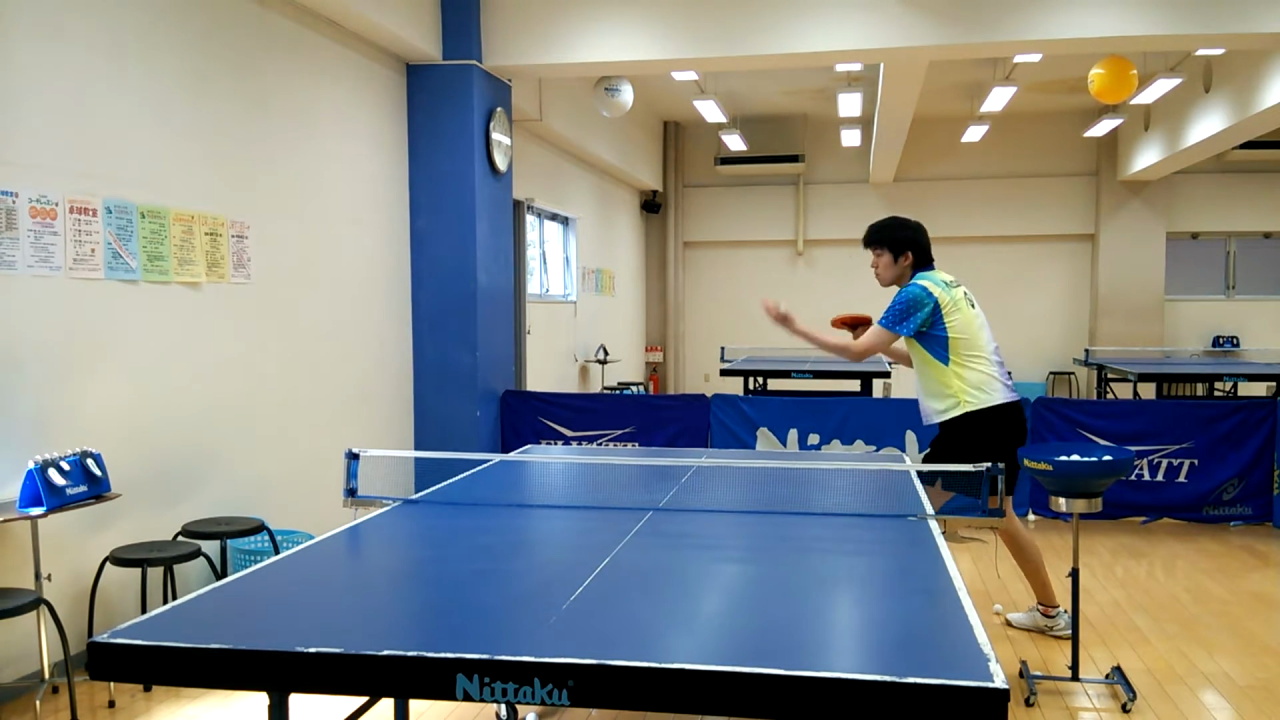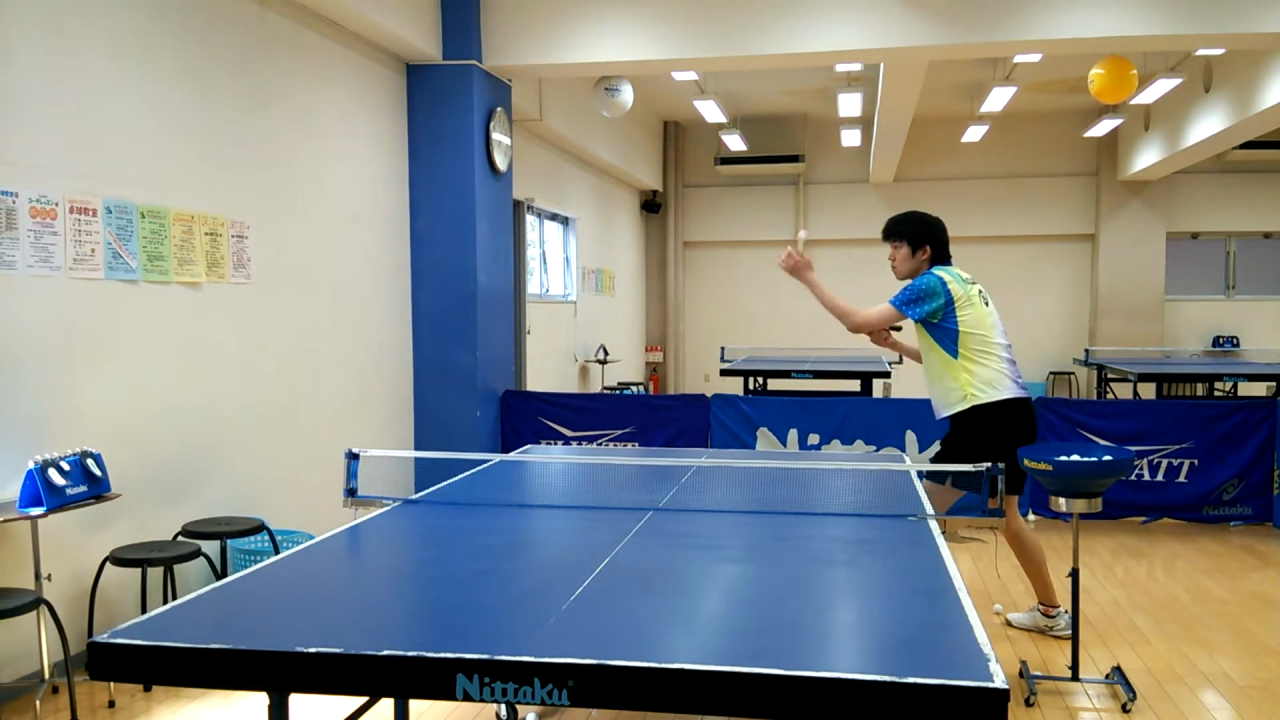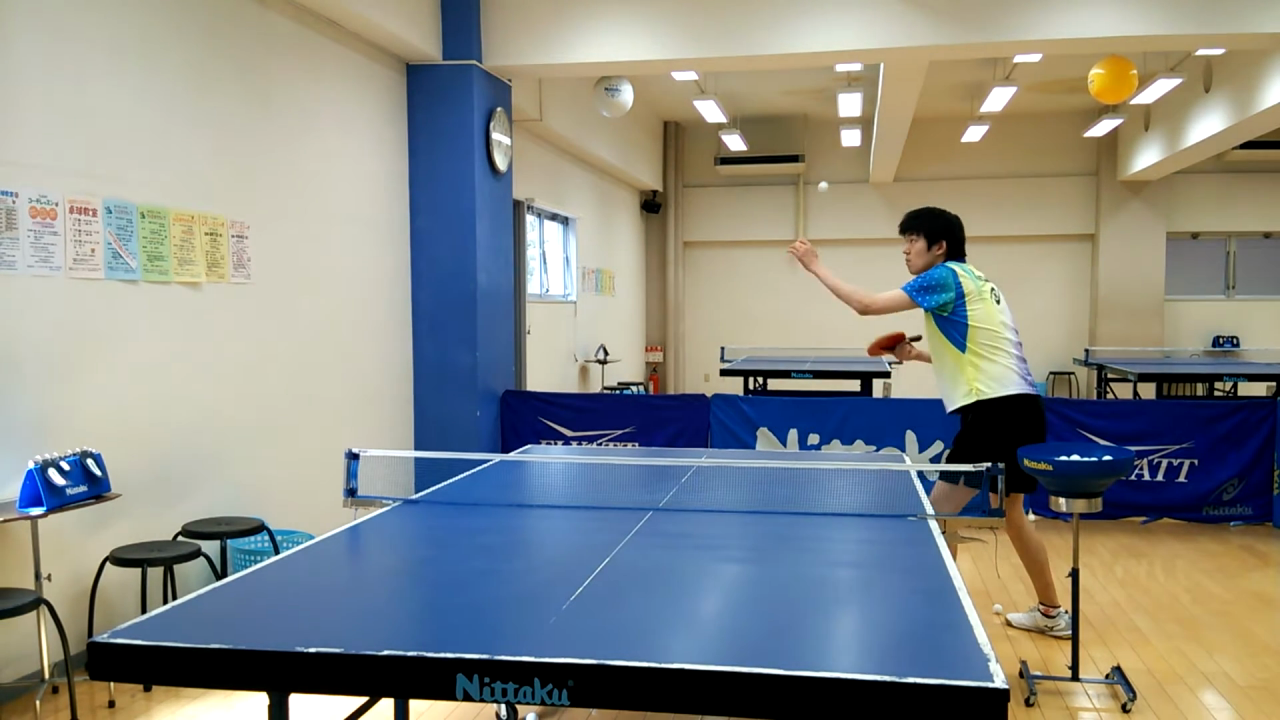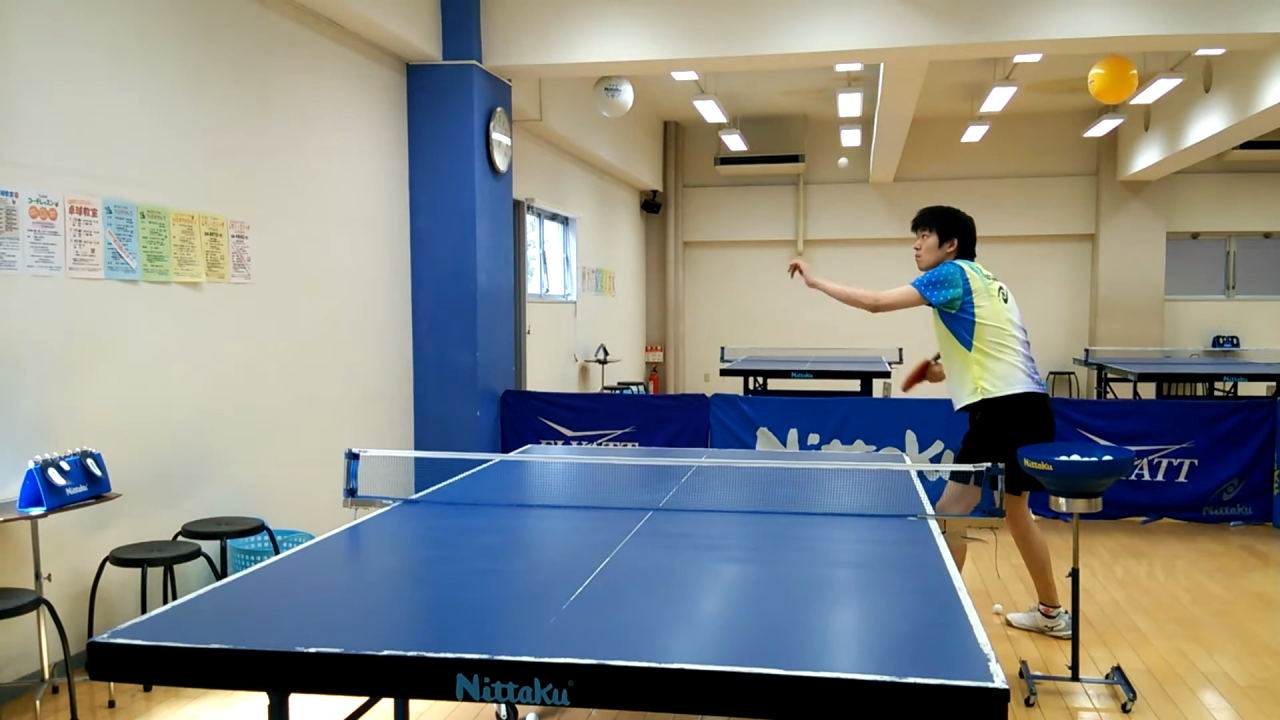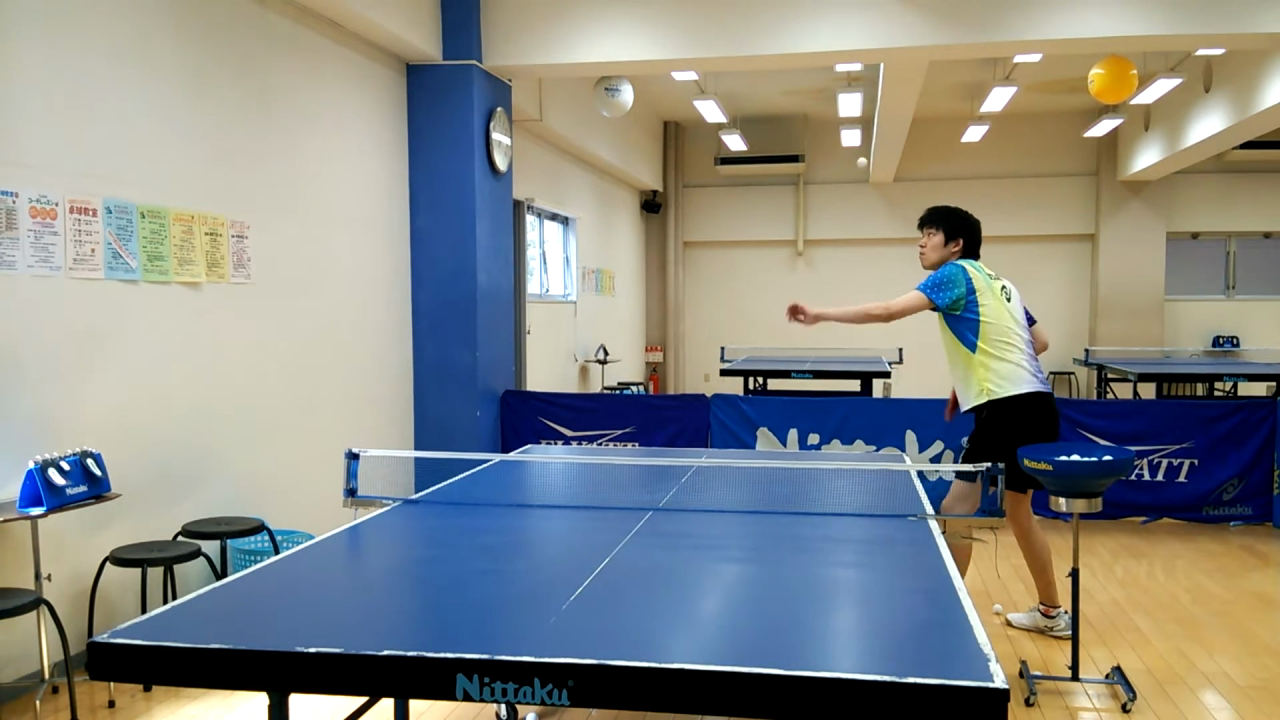
dt=0.1s
person 1, frame 1
left shoulder: (918, 292)
right shoulder: (944, 285)
left elbow: (858, 350)
left wrist: (797, 327)
right wrist: (884, 344)
left hip: (975, 420)
right hip: (1004, 414)
right knee: (1002, 515)
right ankle: (1051, 611)
person 1, frame 2
left shoulder: (934, 283)
right shoulder: (961, 284)
left elbow: (859, 322)
left wrist: (809, 279)
right wrist: (905, 347)
left hip: (985, 417)
right hip: (1013, 411)
right knee: (1007, 515)
right ankle: (1051, 613)
person 1, frame 3
left shoulder: (946, 276)
right shoulder: (975, 281)
left elbow: (869, 304)
left wrist: (816, 267)
right wrist: (921, 355)
left hip: (994, 413)
right hip: (1023, 408)
left knee: (938, 513)
right knee: (1012, 513)
right ankle: (1052, 613)
person 1, frame 4
left shoulder: (954, 274)
right shoulder: (989, 283)
left elbow: (879, 301)
left wrist: (816, 281)
right wrist: (950, 370)
left hip: (1001, 410)
right hip: (1031, 406)
left knee: (950, 513)
right knee: (1016, 512)
right ankle: (1051, 613)
person 1, frame 5
left shoulder: (957, 274)
right shoulder: (998, 283)
left elbow: (888, 311)
right elbow: (1040, 342)
left wrist: (820, 314)
left hip: (1007, 410)
right hip: (1036, 406)
left knee: (955, 513)
right knee: (1018, 511)
right ankle: (1051, 613)
